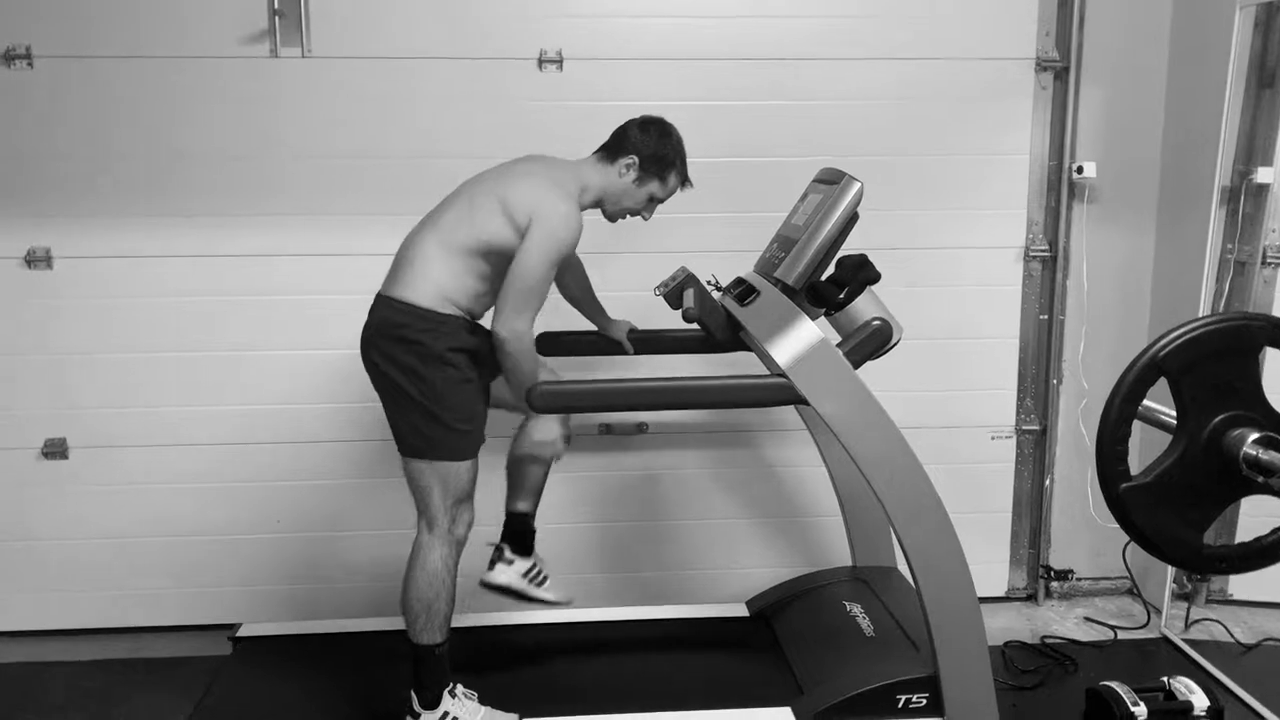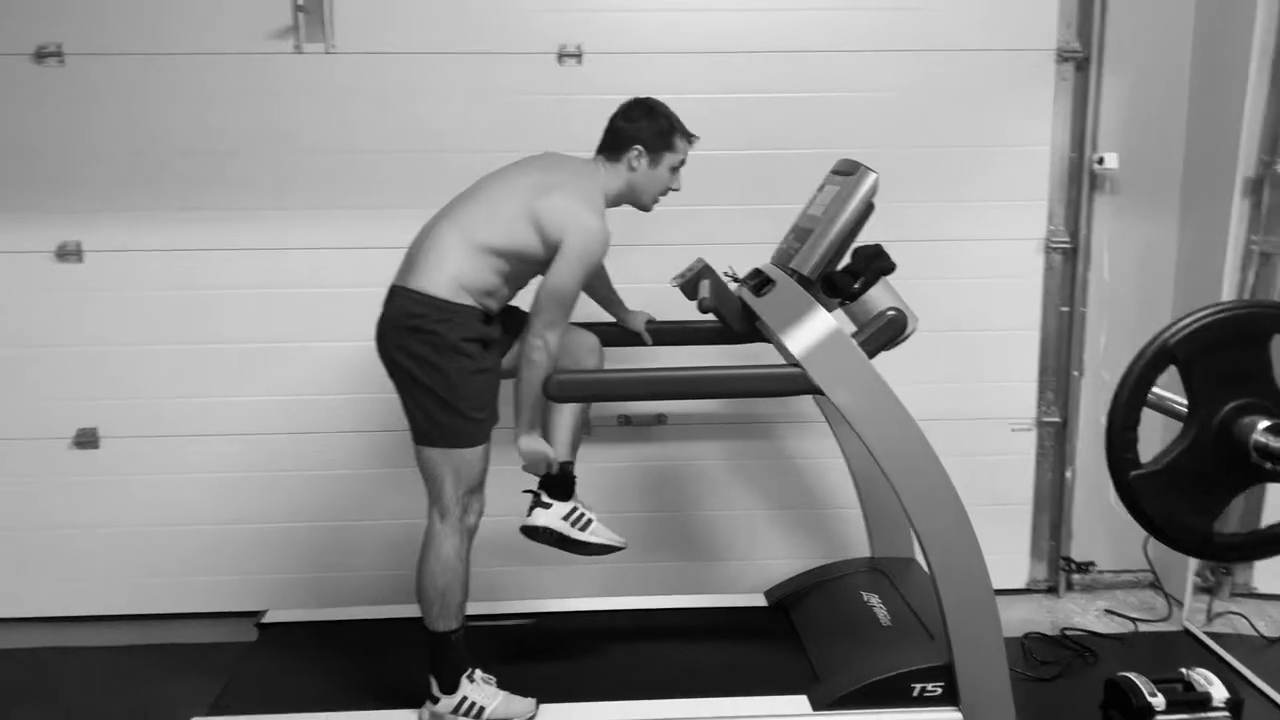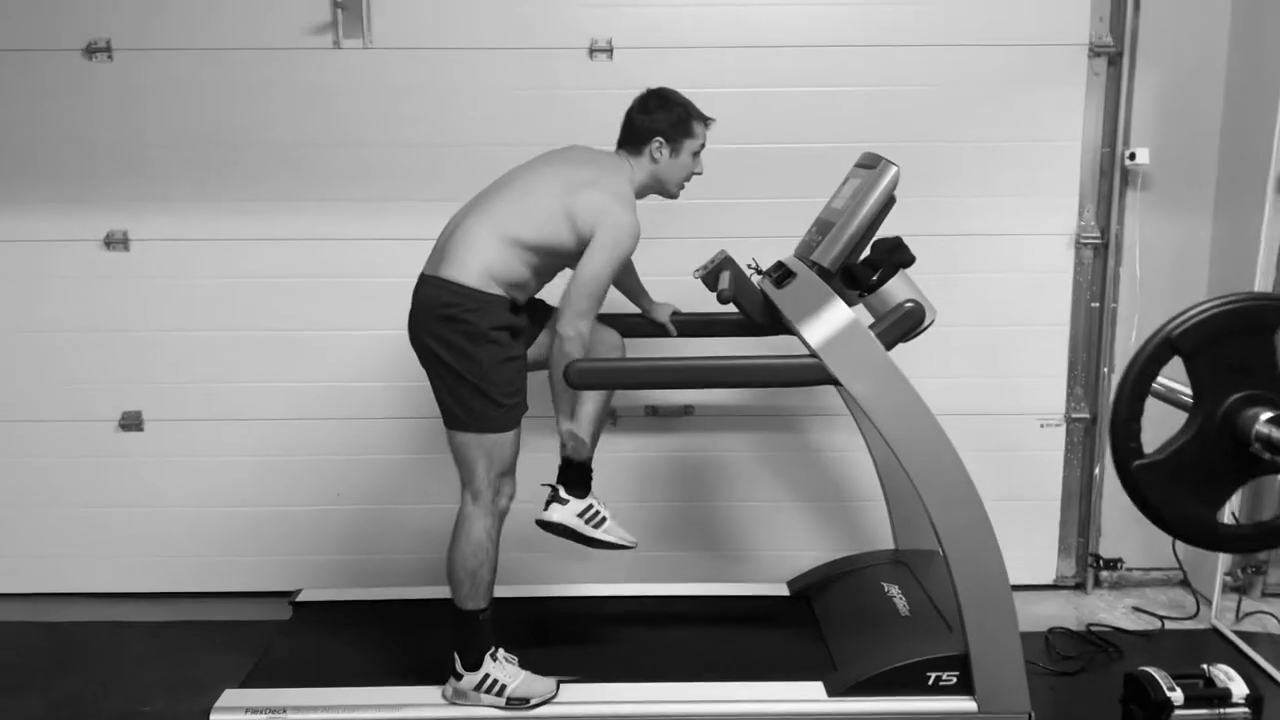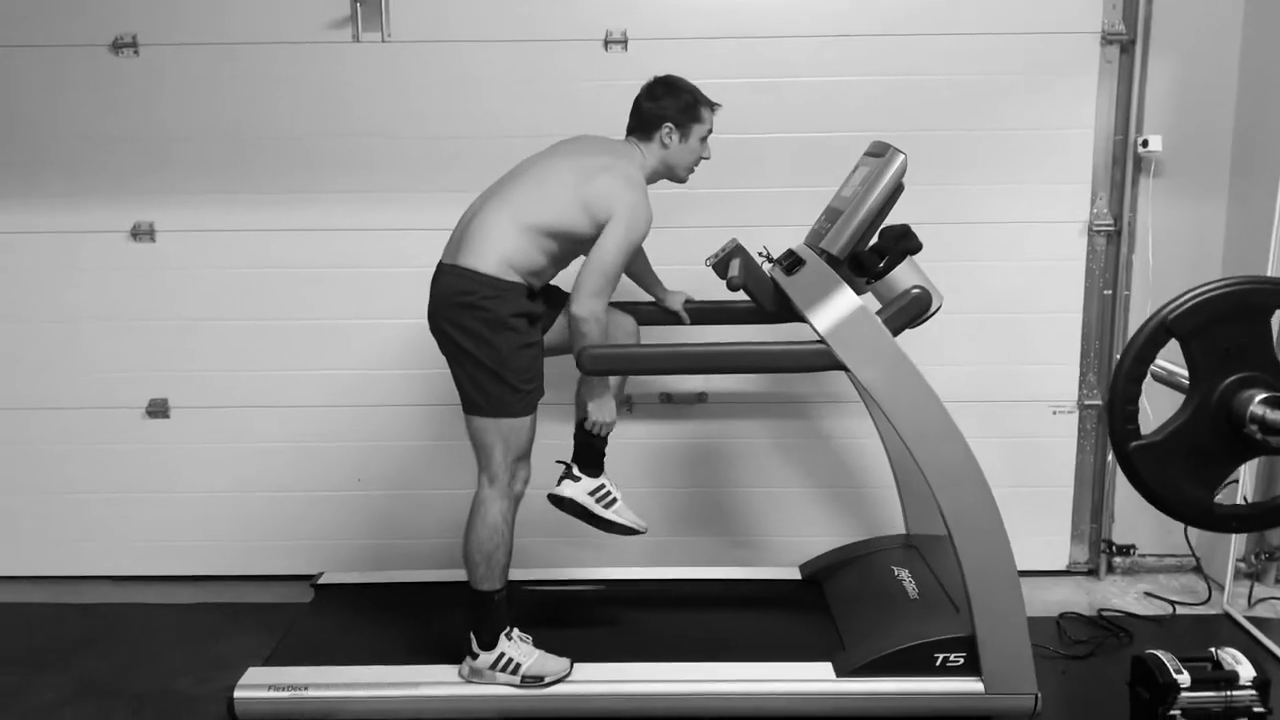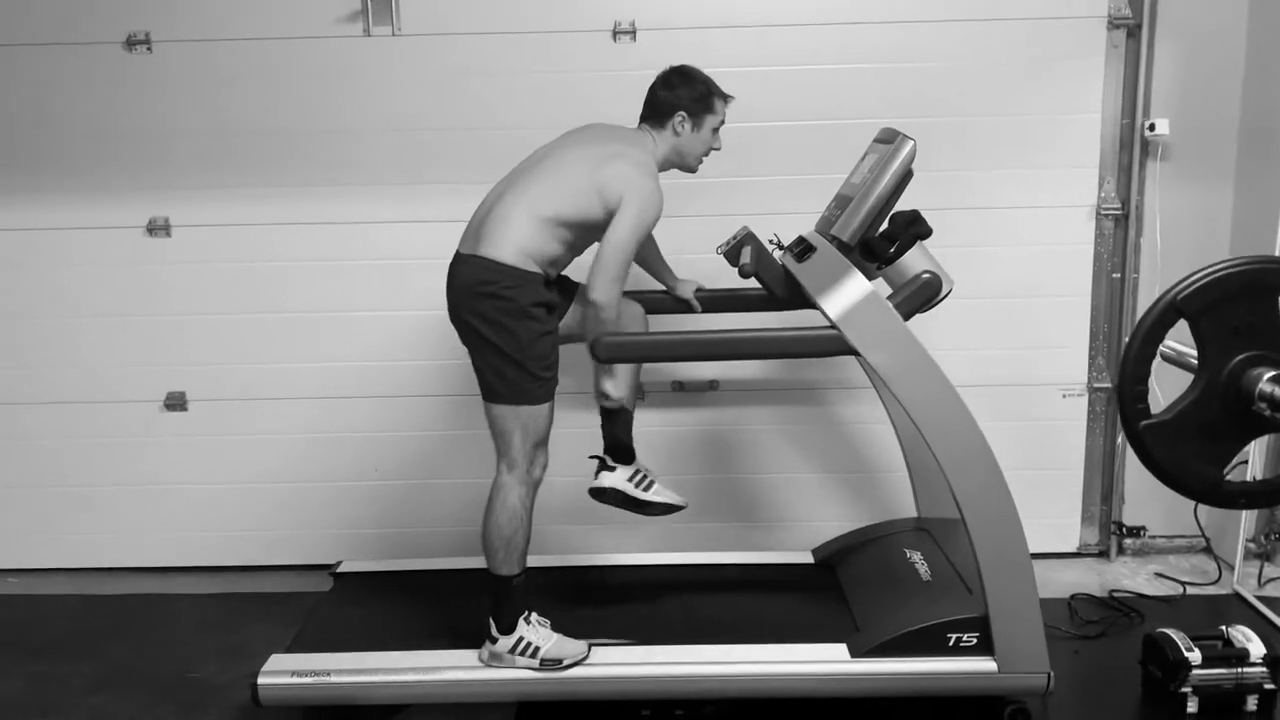
dt=0.3s
person 1, frame 1
left shoulder: (550, 178)
right shoulder: (560, 207)
left elbow: (560, 262)
right elbow: (512, 325)
left wrist: (605, 323)
right wrist: (532, 418)
left hip: (433, 324)
right hip: (416, 335)
right knee: (447, 524)
left ankle: (514, 554)
person 1, frame 2
left shoulder: (565, 175)
right shoulder: (587, 219)
right elbow: (540, 335)
left wrist: (624, 315)
right wrist: (527, 431)
left hip: (445, 311)
right hip: (432, 325)
left knee: (583, 349)
right knee: (459, 513)
left ankle: (555, 501)
person 1, frame 3
left shoulder: (589, 165)
right shoulder: (621, 212)
right elbow: (569, 325)
left wrist: (648, 306)
right wrist: (570, 421)
left hip: (466, 300)
right hip: (462, 314)
left knee: (606, 345)
right knee: (489, 496)
left ankle: (571, 496)
right ankle: (473, 668)
person 1, frame 4
left shoulder: (601, 155)
right shoulder: (632, 197)
right elbow: (584, 308)
left wrist: (662, 294)
right wrist: (598, 396)
left hip: (479, 286)
right hip: (480, 301)
left knee: (620, 331)
right knee: (506, 479)
left ankle: (583, 476)
right ankle: (489, 646)
person 1, frame 5
left shoulder: (610, 142)
right shoulder: (644, 185)
right elbow: (602, 292)
left wrist: (673, 283)
right wrist: (610, 378)
left hip: (494, 275)
right hip: (498, 290)
left knee: (631, 318)
right knee: (524, 465)
left ankle: (618, 467)
right ankle: (507, 631)
